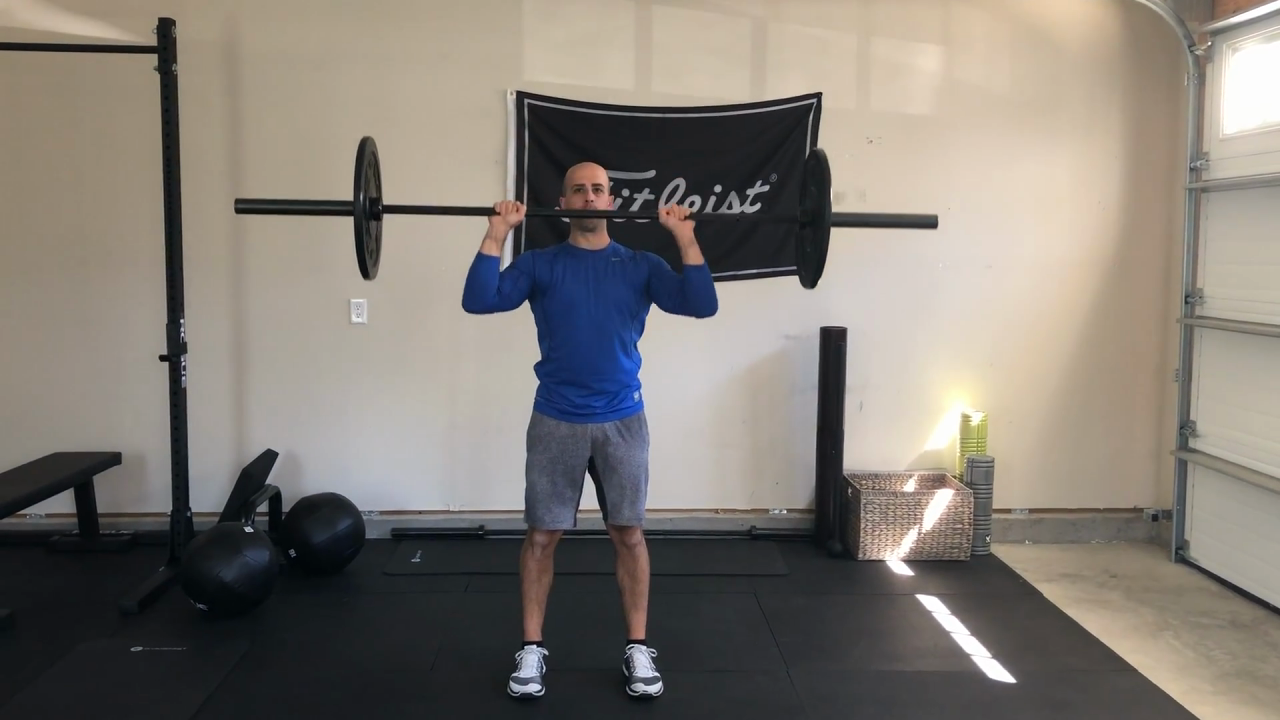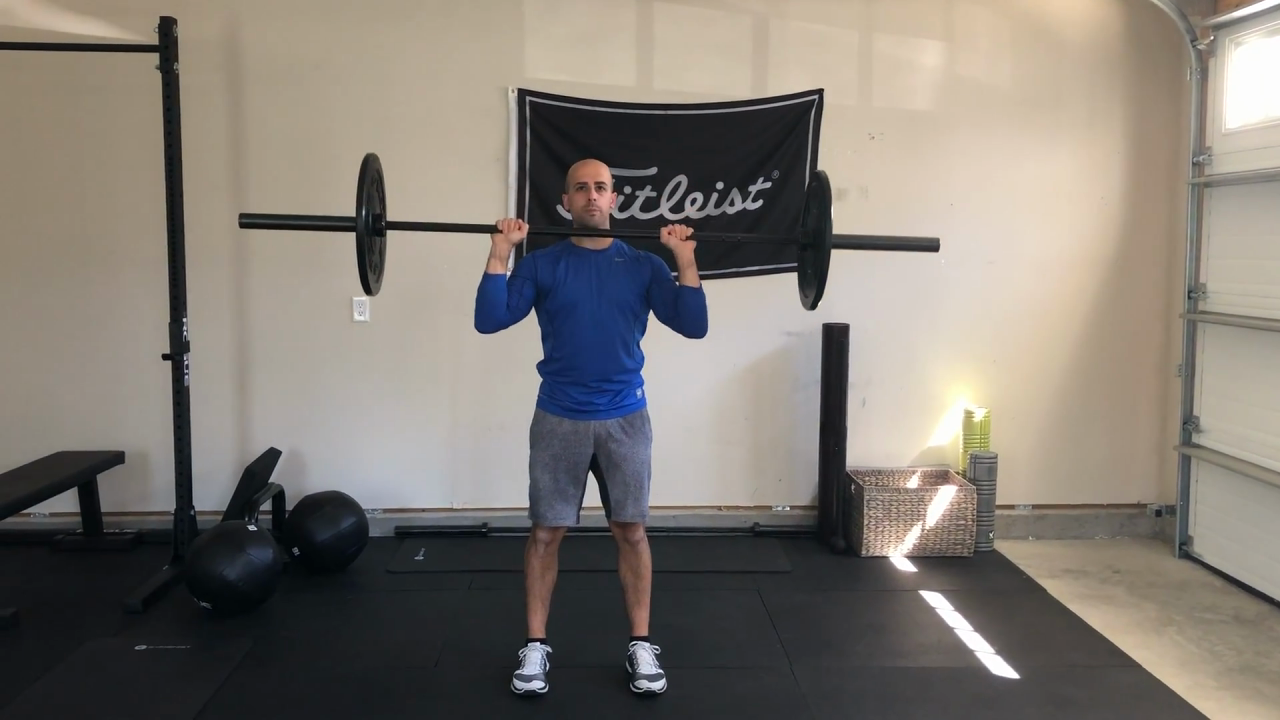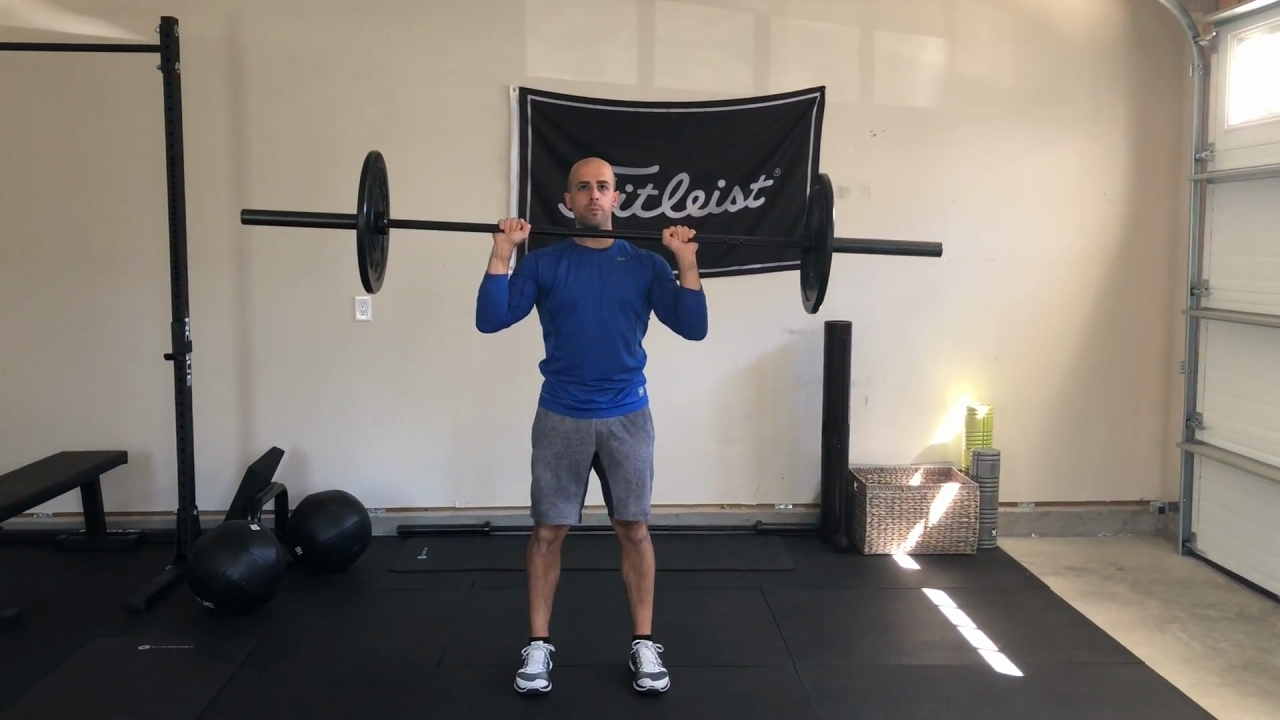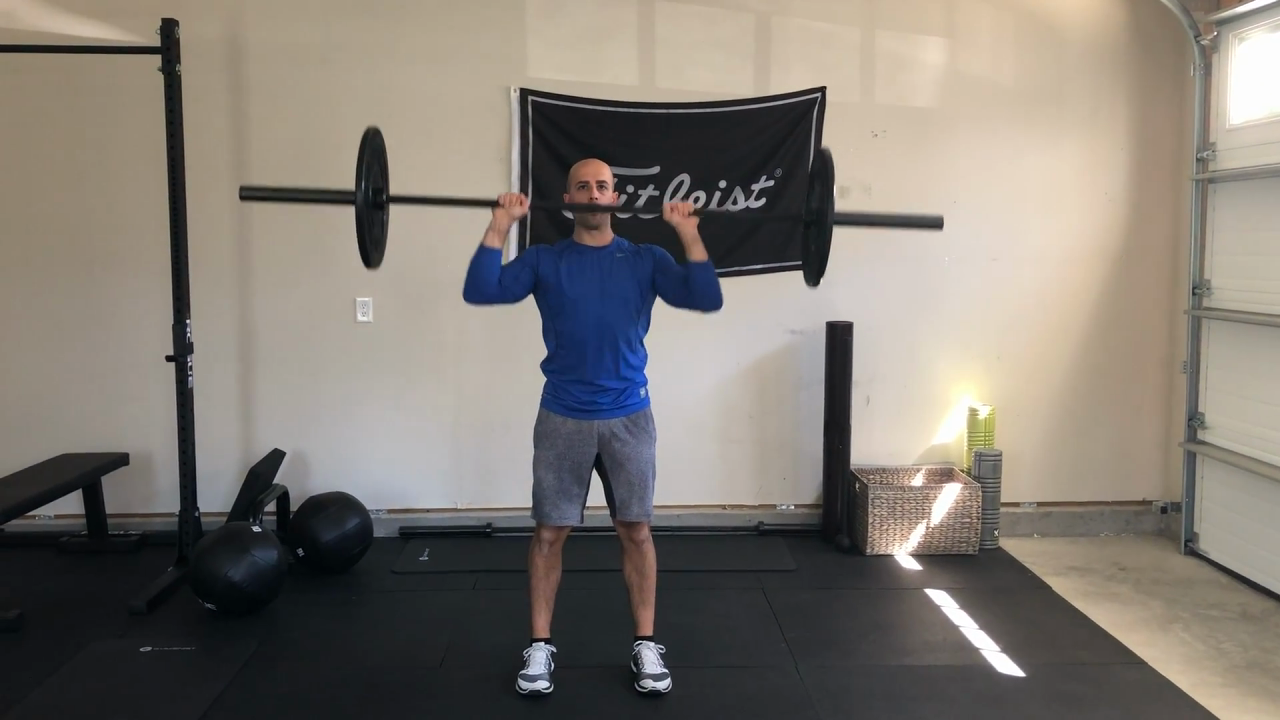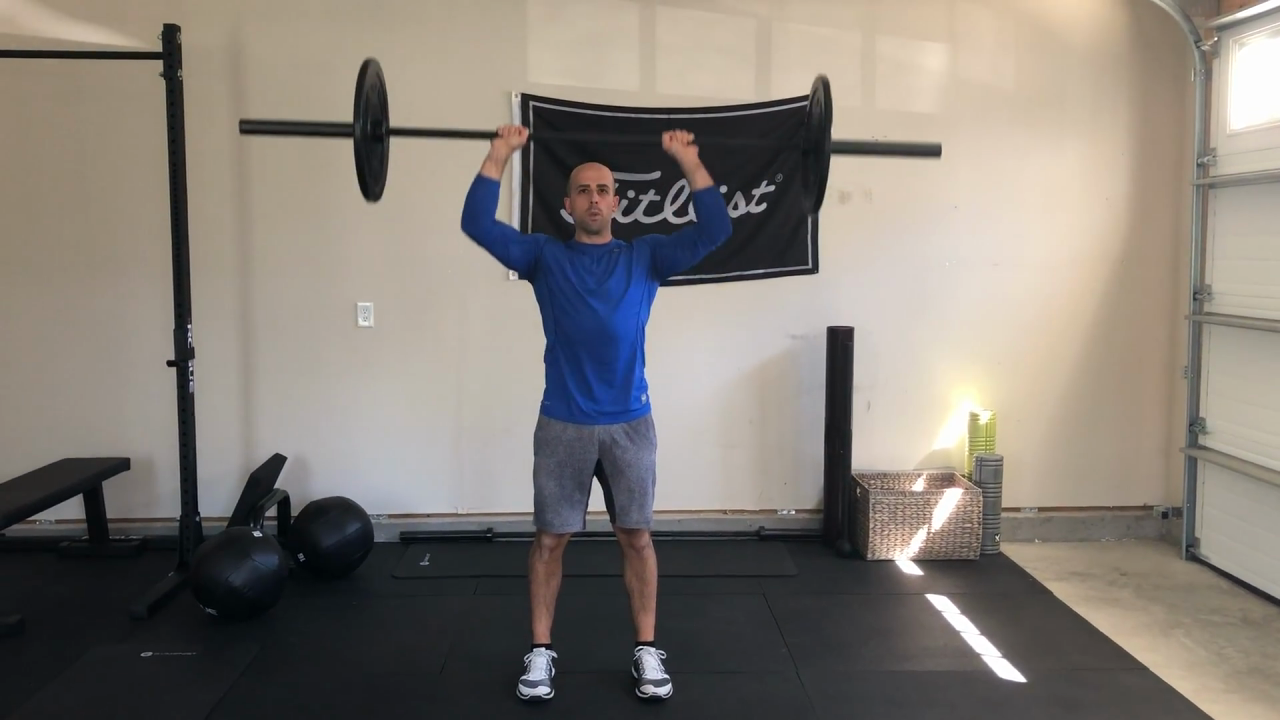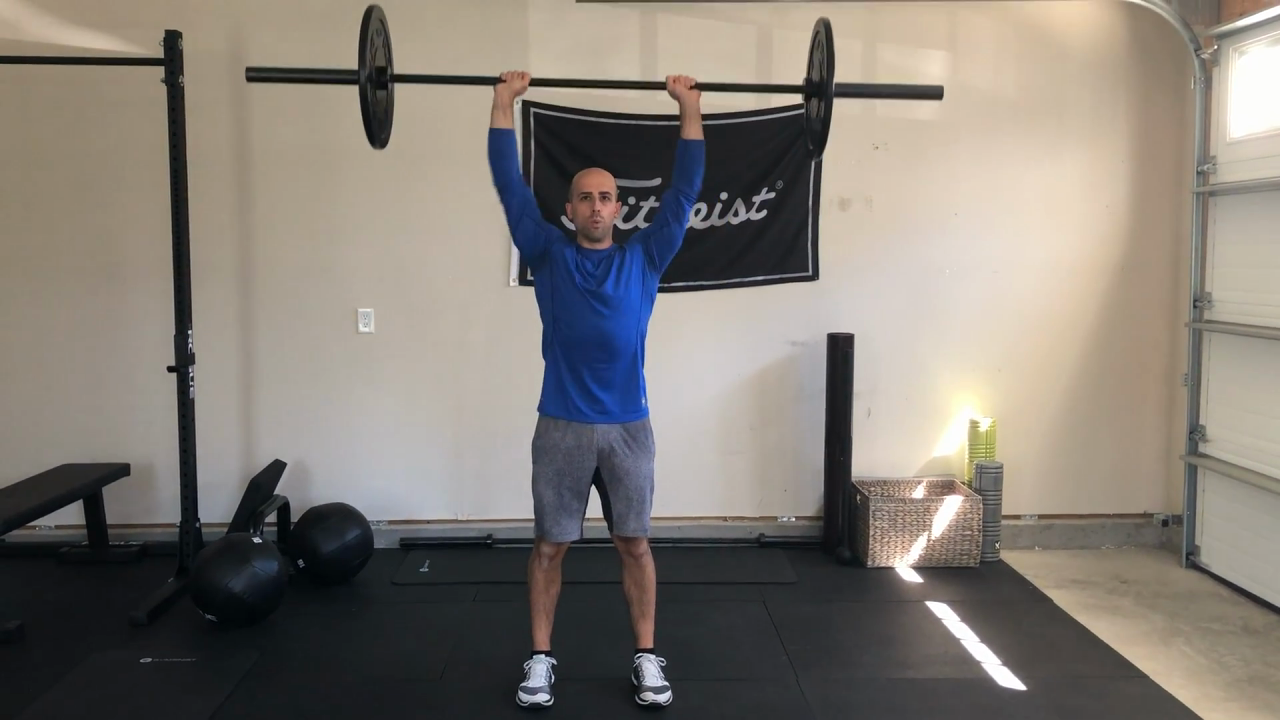
dt=0.3s
person 1, frame 1
left shoulder: (641, 265)
right shoulder: (539, 264)
left elbow: (702, 304)
right elbow: (478, 300)
left wrist: (684, 236)
right wrist: (495, 233)
left hip: (622, 420)
right hip: (554, 421)
left knee: (628, 534)
right knee: (541, 536)
left ankle: (637, 649)
right ankle: (531, 649)
person 1, frame 2
left shoulder: (644, 265)
right shoulder: (540, 264)
left elbow: (694, 326)
right elbow: (488, 320)
left wrist: (686, 259)
right wrist: (499, 254)
left hip: (625, 418)
right hip: (558, 418)
left knee: (631, 531)
right knee: (545, 533)
left ankle: (640, 646)
right ankle: (534, 647)
person 1, frame 3
left shoulder: (646, 264)
right shoulder: (543, 263)
left elbow: (694, 328)
right elbow: (490, 320)
left wrist: (687, 262)
right wrist: (500, 254)
left hip: (627, 416)
right hip: (560, 417)
left knee: (634, 530)
right knee: (548, 531)
left ankle: (643, 644)
right ankle: (538, 645)
person 1, frame 4
left shoulder: (646, 260)
right shoulder: (544, 260)
left elbow: (707, 298)
right elbow: (479, 289)
left wrist: (689, 232)
right wrist: (499, 225)
left hip: (629, 416)
right hip: (562, 418)
left knee: (636, 529)
right knee: (549, 532)
left ankle: (645, 646)
right ankle: (539, 647)
person 1, frame 5
left shoulder: (647, 255)
right shoulder: (545, 255)
left elbow: (715, 230)
right elbow: (476, 223)
left wrist: (690, 162)
right wrist: (499, 155)
left hip: (630, 423)
right hip: (562, 425)
left knee: (636, 536)
right knee: (550, 539)
left ankle: (646, 650)
right ankle: (540, 652)
person 1, frame 6
left shoulder: (645, 257)
right shoulder: (549, 254)
left elbow: (684, 185)
right elbow: (510, 180)
left wrist: (689, 109)
right wrist: (504, 103)
left hip: (629, 428)
right hip: (561, 429)
left knee: (634, 544)
right knee: (549, 547)
left ankle: (646, 657)
right ankle: (540, 659)
